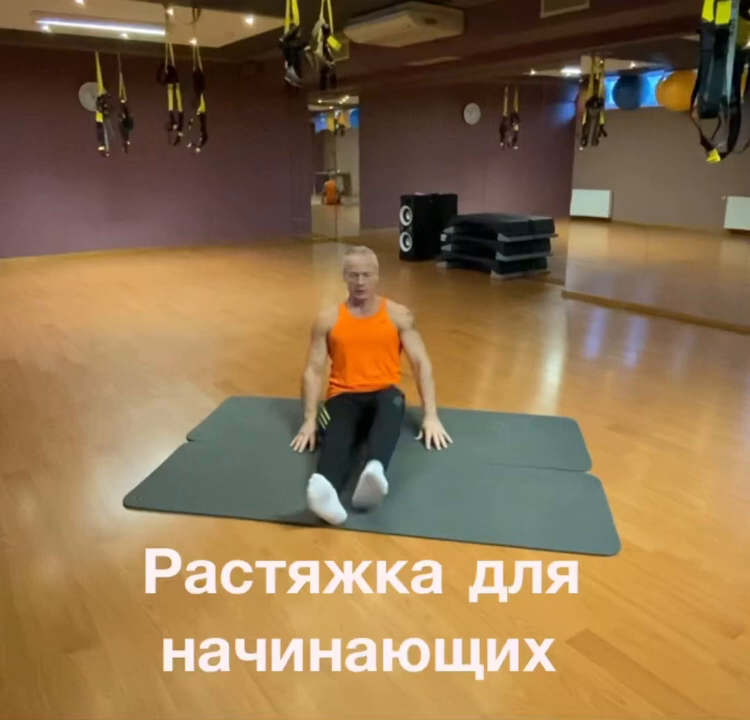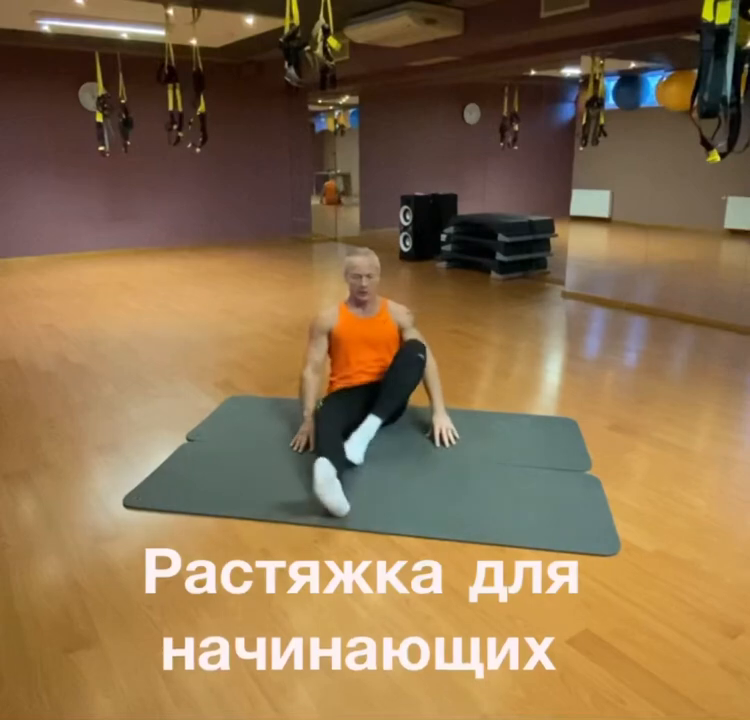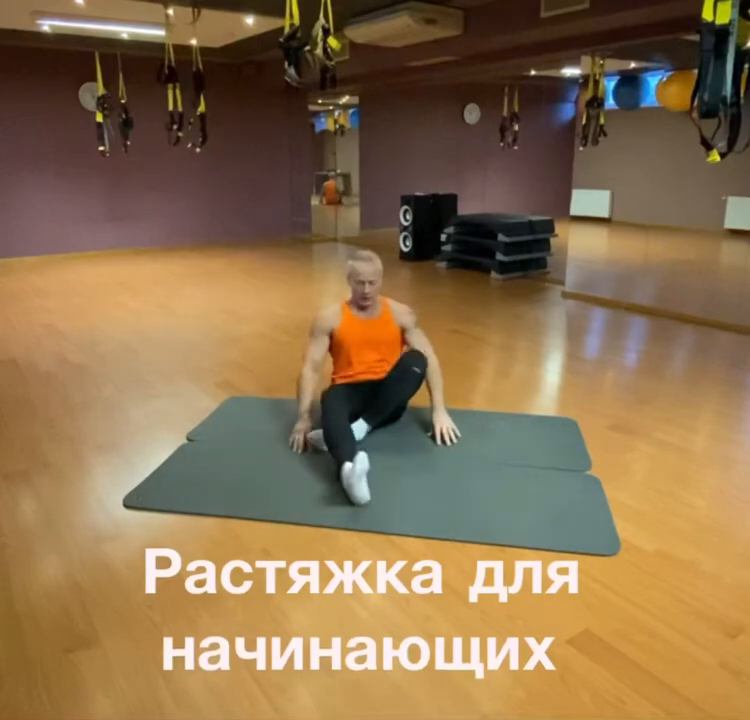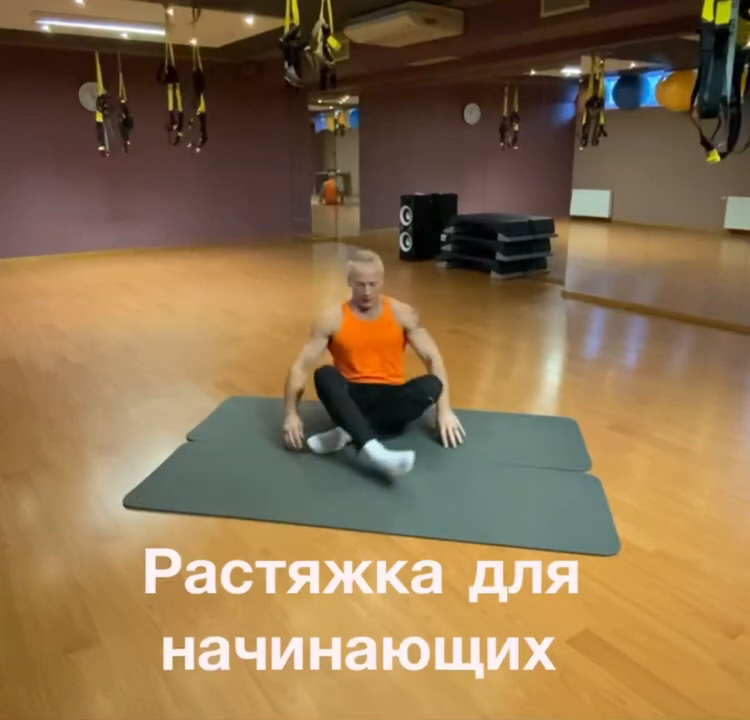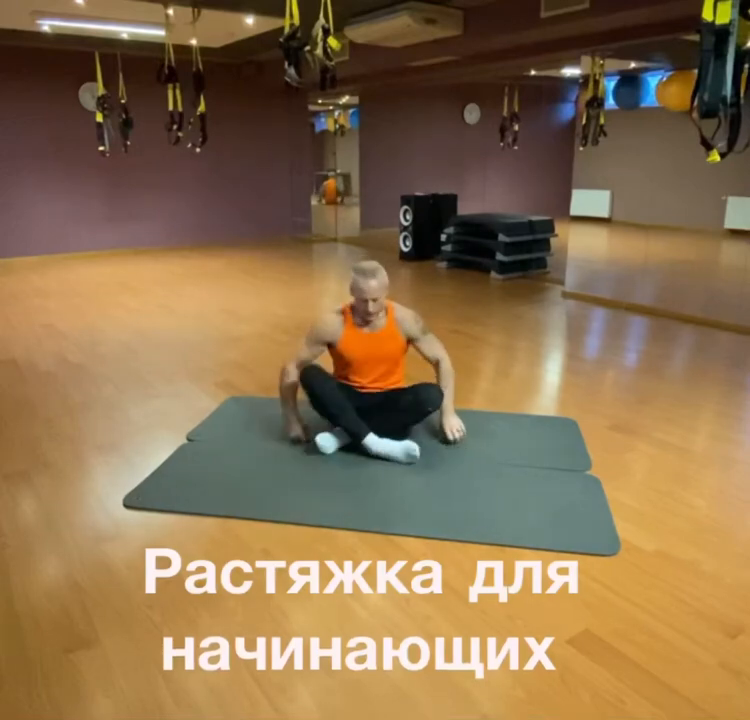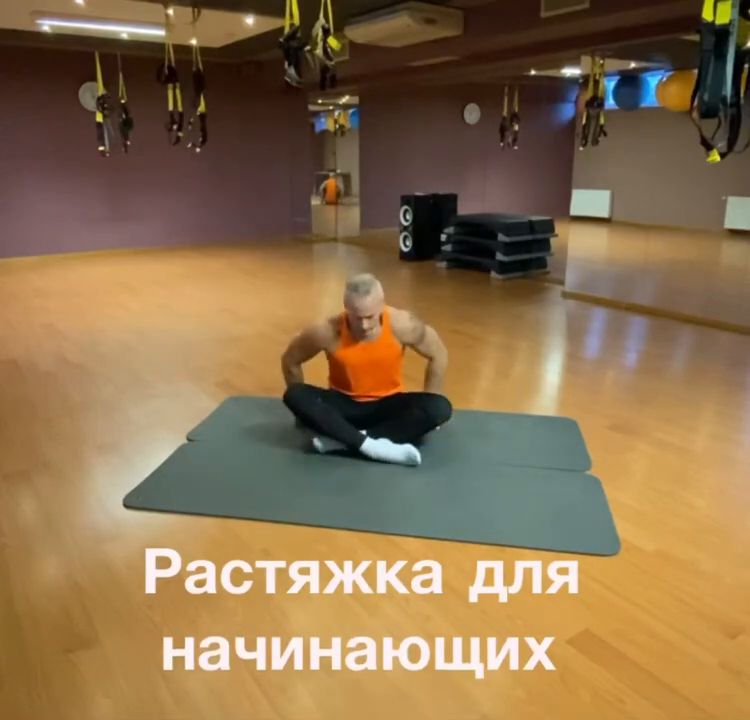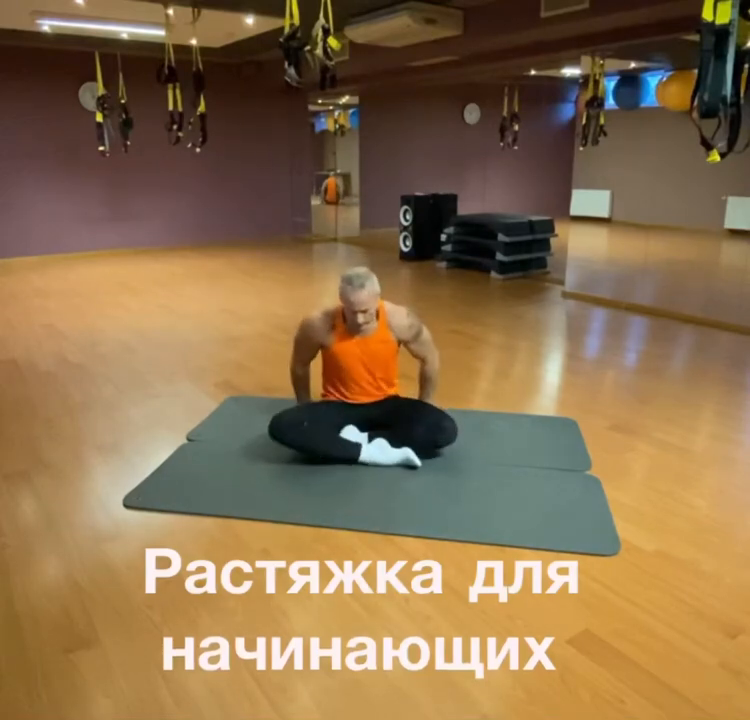
dt=0.3s
person 1, frame 1
left shoulder: (399, 315)
right shoulder: (328, 320)
left elbow: (421, 362)
right elbow: (313, 370)
left wrist: (431, 415)
right wrist: (309, 419)
left hip: (383, 396)
right hip: (345, 397)
left knee: (392, 399)
right knee: (336, 434)
left ankle: (372, 472)
right ankle: (327, 491)
person 1, frame 2
left shoulder: (399, 314)
right shoulder: (328, 319)
left elbow: (427, 359)
right elbow: (312, 369)
left wrist: (439, 411)
right wrist: (308, 418)
left hip: (388, 396)
right hip: (346, 393)
left knee: (415, 349)
right knee: (325, 418)
left ankle: (368, 428)
right ankle: (330, 479)
person 1, frame 3
left shoulder: (400, 314)
right shoulder: (330, 318)
left elbow: (430, 359)
right elbow: (310, 367)
left wrist: (439, 410)
right wrist: (303, 417)
left hip: (389, 397)
right hip: (349, 392)
left knee: (415, 360)
right knee: (331, 398)
left ankle: (357, 427)
right ankle: (349, 468)
person 1, frame 4
left shoulder: (402, 314)
right shoulder: (332, 320)
left elbow: (433, 358)
right elbow: (301, 366)
left wrist: (445, 410)
right wrist: (291, 415)
left hip: (391, 399)
right hip: (350, 395)
left knee: (431, 385)
right knee: (325, 375)
left ankle: (347, 431)
right ankle: (371, 449)
person 1, frame 5
left shoulder: (405, 320)
right shoulder: (332, 325)
left elbow: (441, 360)
right elbow: (291, 367)
left wrist: (448, 412)
right wrist: (292, 418)
left hip: (389, 401)
right hip: (348, 400)
left knee: (431, 395)
right knee: (310, 374)
left ankle: (348, 435)
right ankle: (371, 441)
person 1, frame 6
left shoulder: (402, 325)
right shoulder: (326, 332)
left elbow: (439, 355)
right elbow: (289, 361)
left wrist: (427, 402)
right wrist: (304, 409)
left hip: (389, 405)
right hip: (344, 405)
left knee: (440, 408)
right knee: (294, 396)
left ankle: (344, 438)
right ankle: (370, 446)
person 1, frame 7
left shoulder: (400, 321)
right shoulder: (318, 326)
left elbow: (430, 359)
right elbow: (300, 366)
left wrist: (424, 407)
right wrist: (305, 409)
left hip: (386, 405)
right hip: (339, 407)
left knee: (445, 431)
right knee: (280, 426)
left ankle: (352, 440)
right ankle: (369, 452)
